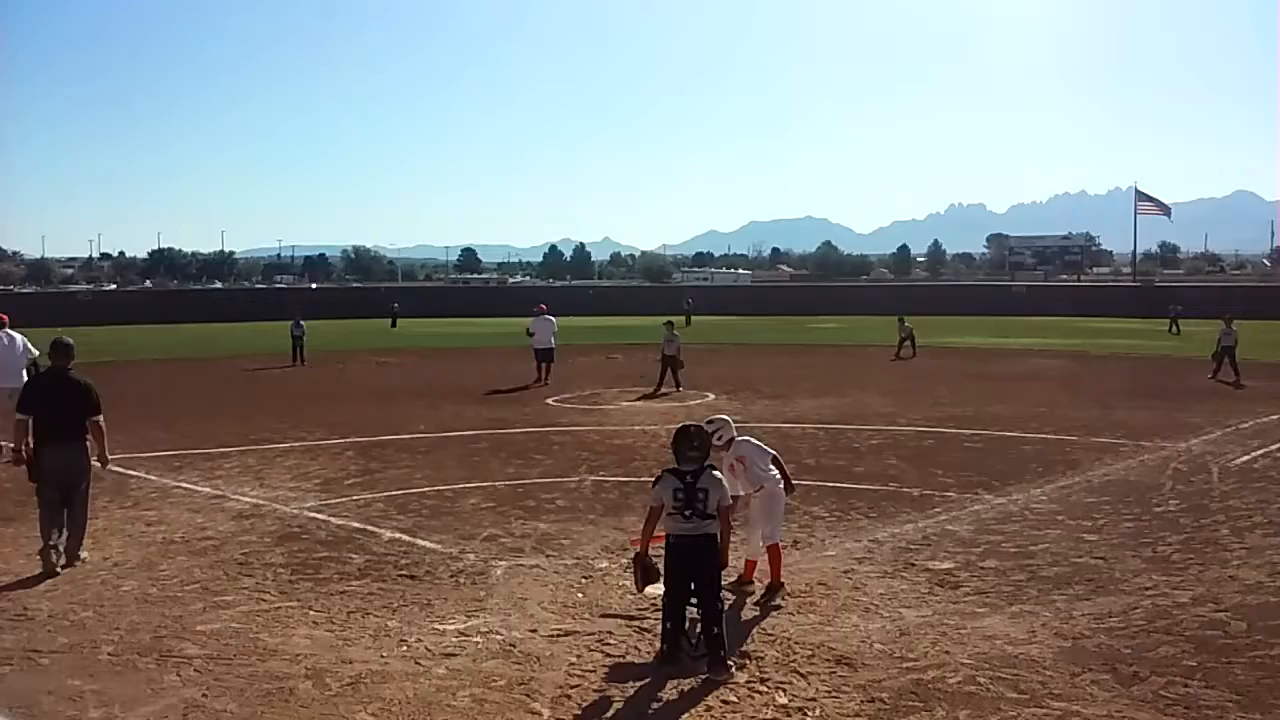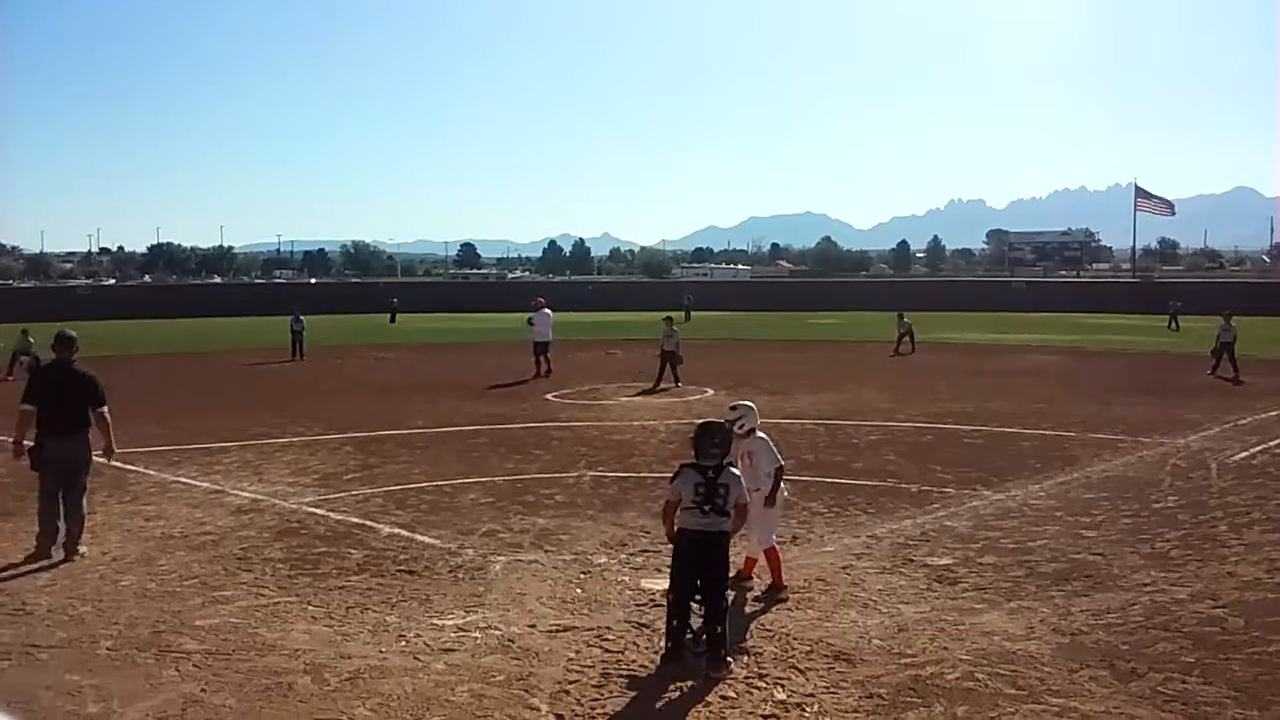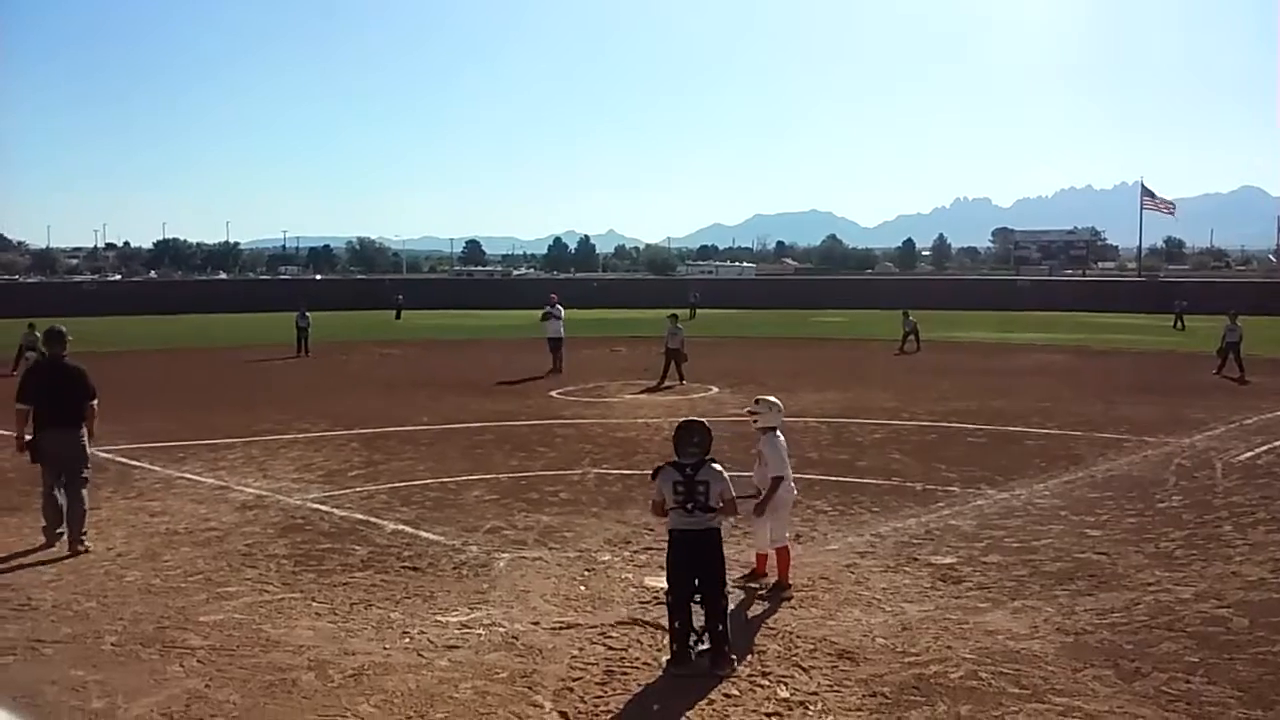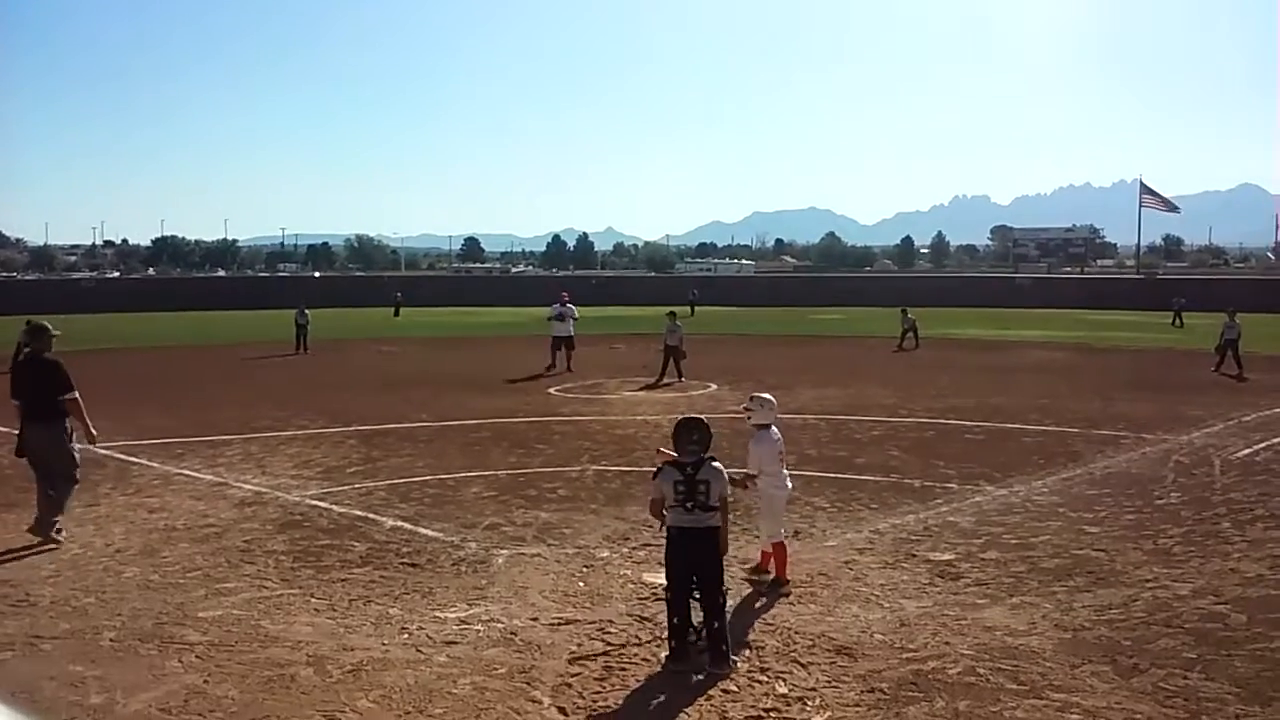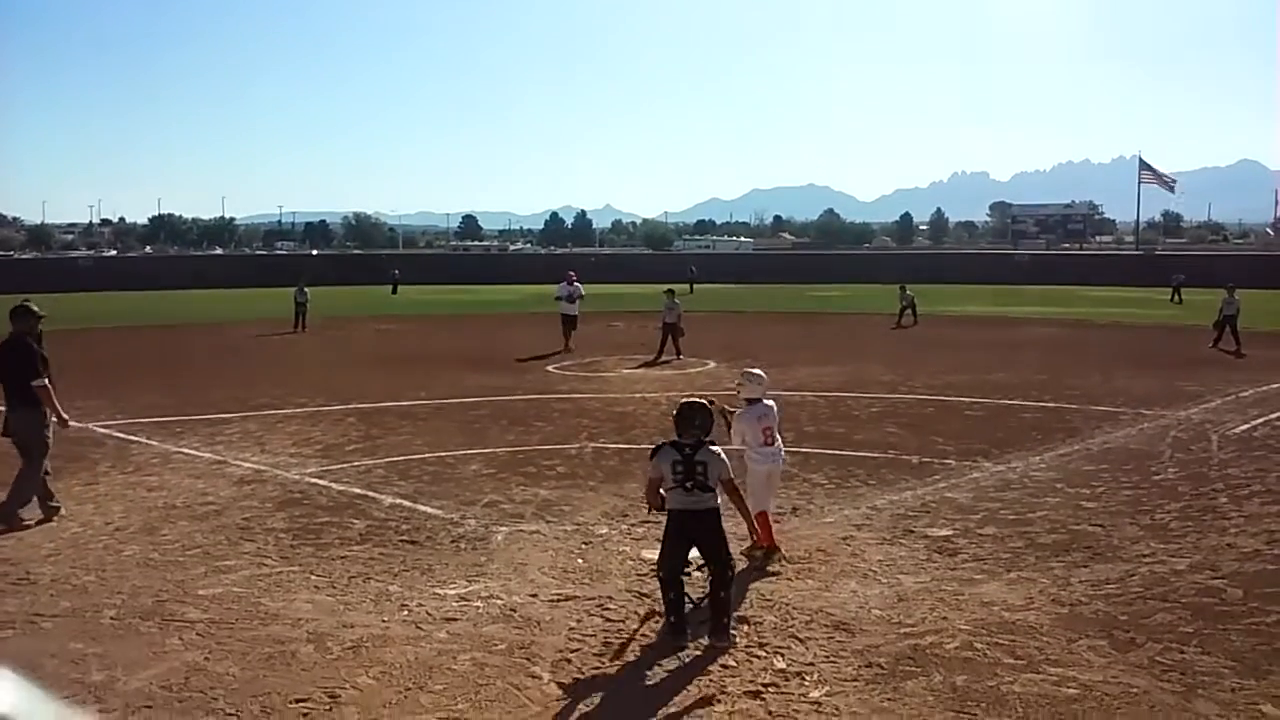
dt=0.4s
person 1, frame 1
left shoulder: (665, 480)
right shoulder: (716, 480)
left elbow: (652, 519)
right elbow: (725, 519)
left wrist: (643, 551)
right wrist: (723, 550)
left hip: (677, 546)
right hip: (706, 546)
left knee: (673, 601)
right knee: (711, 605)
left ankle: (669, 652)
right ankle: (717, 663)
person 1, frame 2
left shoulder: (684, 474)
right shoulder: (734, 478)
left elbow: (668, 512)
right elbow: (742, 515)
left wrist: (671, 533)
left hip: (688, 540)
right hip: (718, 543)
left knee: (679, 599)
right knee: (716, 602)
left ankle: (673, 654)
right ankle: (716, 660)
person 1, frame 3
left shoulder: (664, 473)
right shoulder: (716, 472)
left elbow: (657, 510)
right elbow: (731, 509)
left hip: (679, 540)
right hip: (709, 540)
left knee: (678, 600)
right knee: (715, 600)
left ankle: (681, 658)
right ankle: (721, 657)
person 1, frame 4
left shoulder: (665, 472)
right shoulder: (716, 471)
left elbow: (655, 510)
right elbow: (723, 510)
right wrist: (723, 538)
left hip: (678, 538)
right hip: (708, 538)
left knee: (677, 597)
right knee: (713, 599)
left ankle: (680, 654)
right ankle: (719, 657)
person 1, frame 5
left shoulder: (663, 453)
right shoulder: (715, 455)
left elbow: (651, 492)
right elbow: (732, 491)
left wrist: (662, 503)
right wrist: (749, 521)
left hip: (678, 520)
right hip: (708, 519)
left knee: (668, 573)
right knee: (722, 572)
left ankle: (677, 629)
right ankle: (720, 631)
person 2, frame 1
left shoulder: (34, 384)
right shoulder: (83, 385)
left elbow: (22, 421)
right elbow: (96, 422)
left wrist: (18, 449)
right wrist: (103, 450)
left hip: (46, 452)
right hip: (77, 451)
left knee: (49, 506)
right knee: (77, 506)
left ankle: (51, 554)
right ankle: (73, 553)
person 2, frame 2
left shoulder: (40, 376)
right shoulder: (87, 378)
left elbow: (27, 412)
right elbow: (101, 414)
left wrist: (18, 441)
right wrist: (109, 441)
left hip: (49, 443)
right hip: (78, 443)
left knee: (48, 496)
right knee: (75, 496)
left ankle: (45, 546)
right ankle: (72, 547)
person 2, frame 3
left shoulder: (32, 373)
right shoulder: (77, 372)
left elbow: (22, 409)
right elbow: (91, 406)
left wrist: (20, 436)
right wrist: (89, 428)
left hip: (46, 437)
right hip: (74, 436)
left knee: (51, 486)
right knee: (77, 487)
left ankle: (52, 533)
right ankle: (77, 539)
person 2, frame 4
left shoulder: (19, 368)
right shoulder: (53, 365)
left elbow: (18, 403)
right elbow: (71, 399)
right wrist: (87, 427)
left hip: (30, 431)
right hip: (55, 429)
left knee: (45, 481)
right knee: (67, 477)
left ankle: (51, 527)
right ankle: (46, 524)
person 2, frame 5
right shoulder: (29, 348)
right elbow: (40, 385)
right wrist: (58, 412)
right hip: (32, 412)
left knee: (35, 461)
right knee: (35, 464)
left ankle: (49, 504)
person 3, frame 1
left shoulder: (745, 444)
right shoulder: (727, 460)
left elbow: (773, 457)
right elbow: (735, 492)
left wrist: (787, 479)
left hip: (771, 492)
right hip: (753, 497)
left knee: (769, 537)
right knee: (752, 538)
left ankle: (776, 583)
right ankle: (746, 578)
person 3, frame 2
left shoulder: (760, 441)
right shoulder: (741, 445)
left elbow: (778, 467)
left wrist: (773, 493)
left hip: (768, 497)
right hip: (754, 496)
left knee: (765, 539)
right knee: (755, 537)
left ankle: (779, 586)
right ankle: (745, 575)
person 3, frame 3
left shoulder: (771, 443)
right shoulder: (771, 438)
left elbow: (778, 477)
left wrist: (764, 502)
right wrist: (761, 498)
left hip: (778, 496)
right hip: (770, 494)
left knee: (778, 538)
right knee: (760, 530)
left ankle: (784, 584)
right ankle: (759, 571)
person 3, frame 4
left shoulder: (757, 441)
right shoulder: (774, 433)
left elbow: (752, 473)
left wrist: (739, 482)
right wrist: (746, 480)
left hip: (771, 491)
right hip: (778, 486)
left knee: (774, 534)
right knee: (766, 529)
left ankle: (782, 580)
right ankle: (763, 567)
person 3, frame 5
left shoulder: (741, 417)
right shoulder: (771, 406)
left elbow: (736, 442)
left wrist: (727, 419)
left hip: (757, 465)
right hip: (776, 462)
left knee: (757, 506)
right knee: (765, 504)
left ankle: (771, 546)
right ankle: (759, 543)
